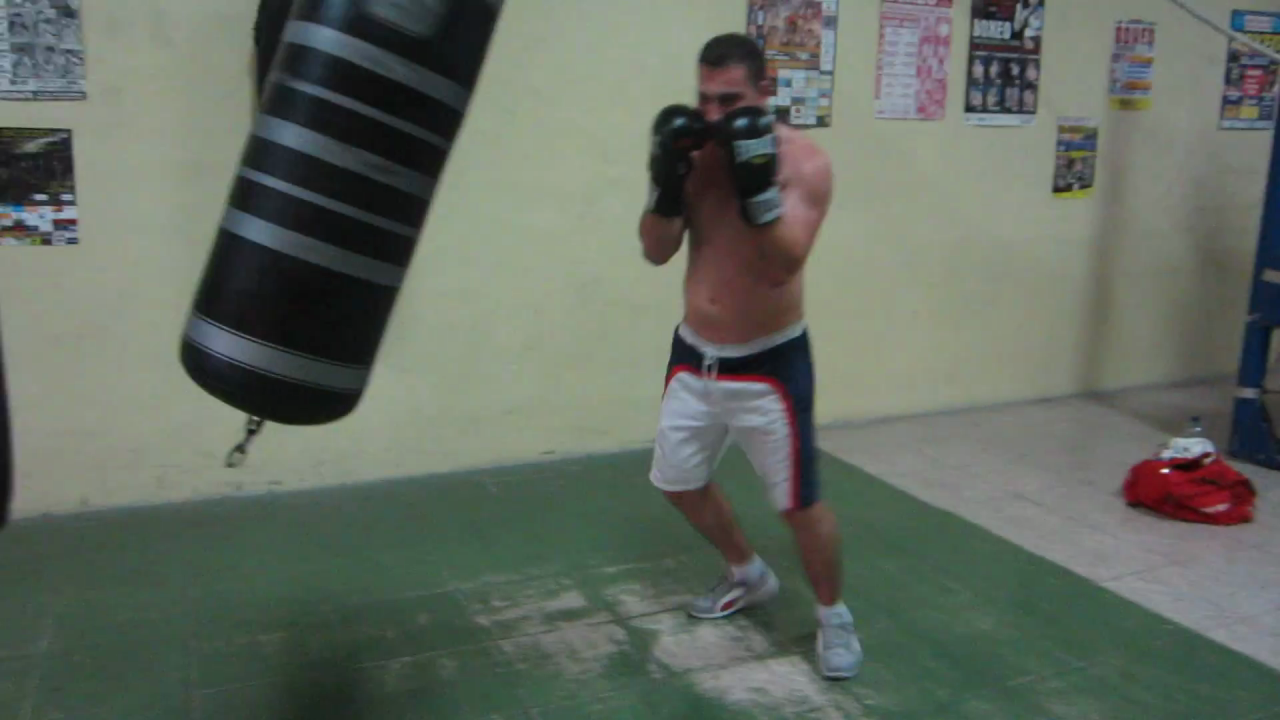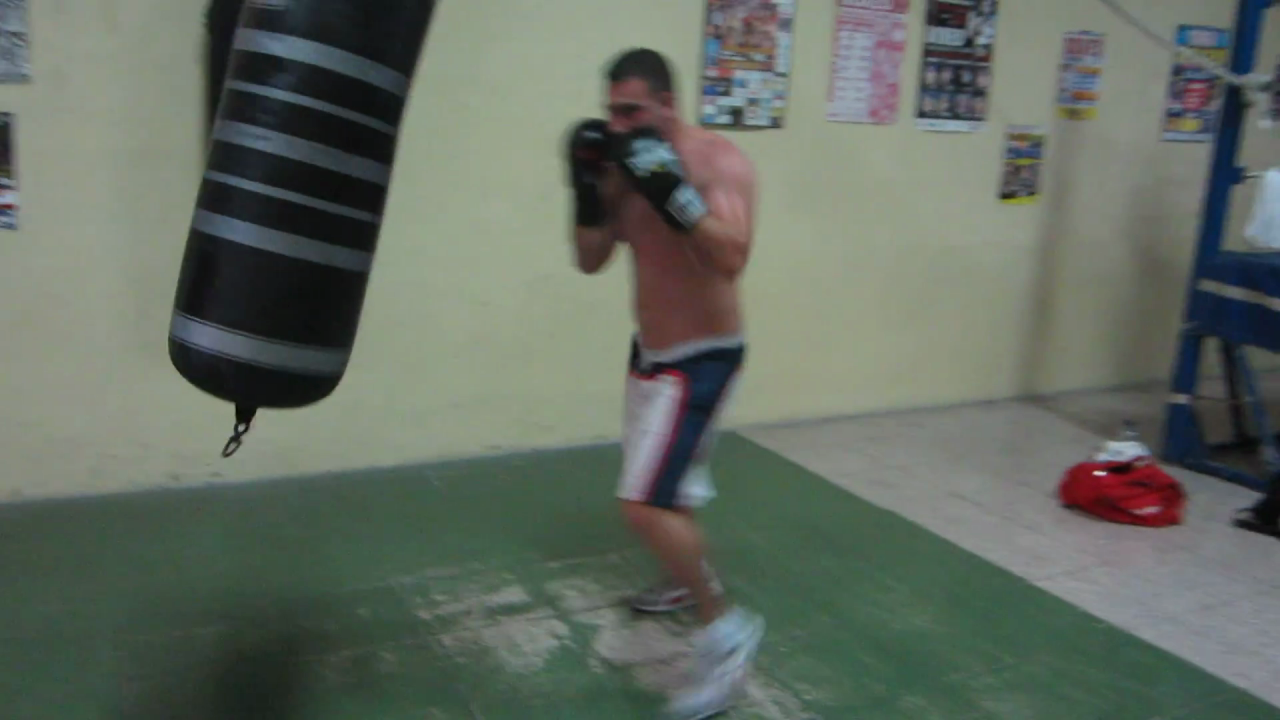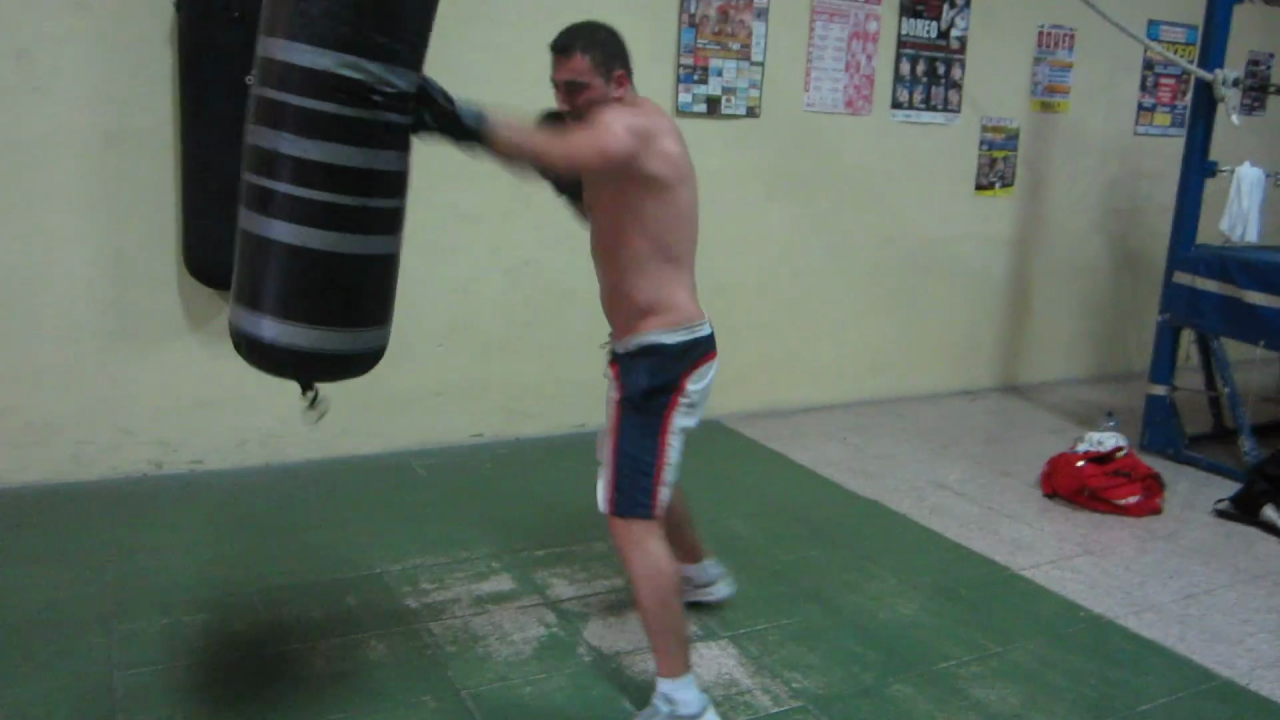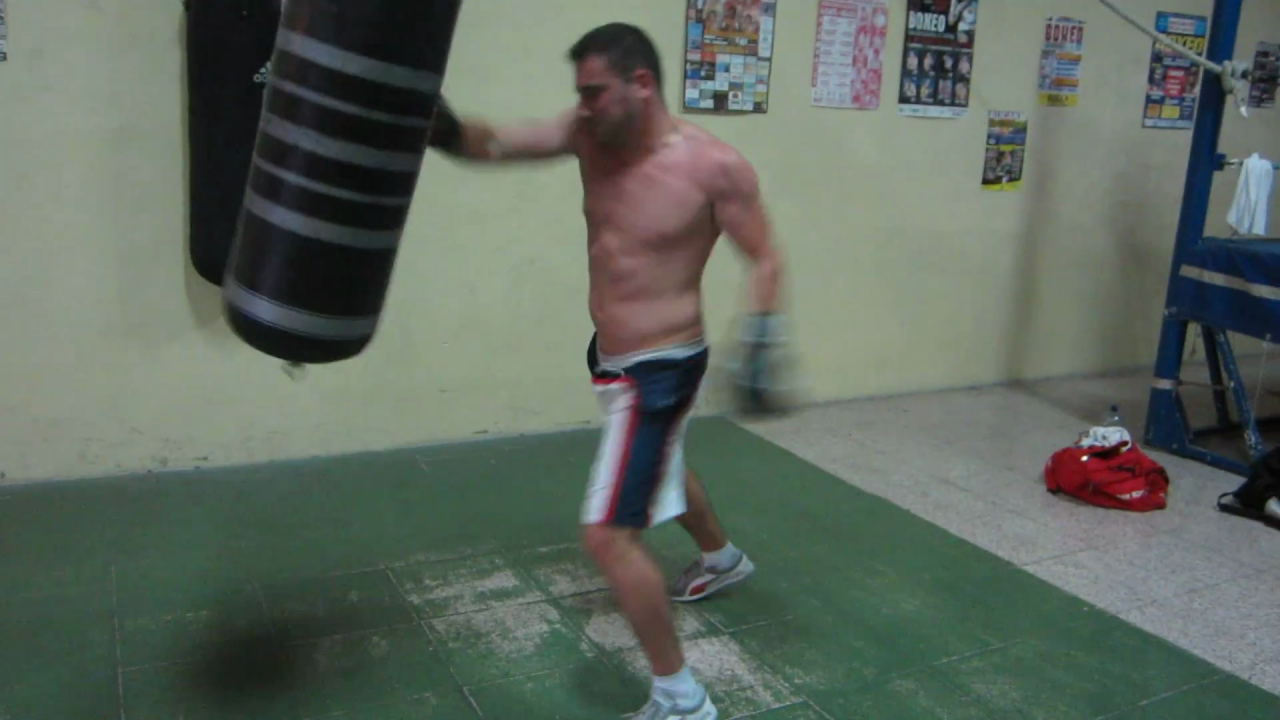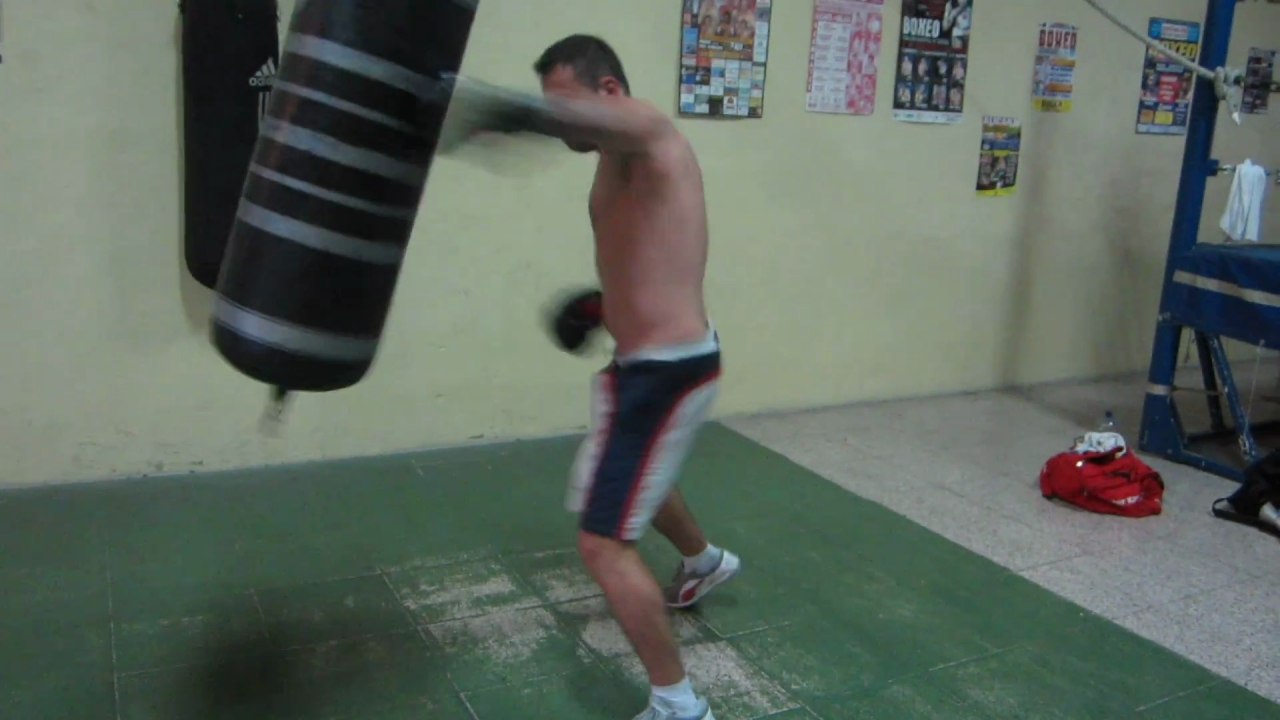
dt=0.2s
person 1, frame 1
left shoulder: (804, 162)
right shoulder: (696, 151)
left elbow: (782, 266)
right elbow: (657, 252)
left wrist: (756, 183)
right wrist: (666, 180)
left hip: (771, 359)
right hip: (696, 353)
left knee: (799, 504)
right knee: (681, 486)
left ankle: (832, 611)
right ankle: (748, 572)
person 1, frame 2
left shoulder: (720, 161)
right shoulder: (626, 172)
left elbow: (730, 258)
right elbow: (590, 259)
left wrist: (672, 189)
right wrist: (587, 189)
left hip: (701, 361)
right hip: (651, 355)
left knee: (651, 506)
right knee: (656, 489)
left ankle: (724, 631)
right ankle: (688, 581)
person 1, frame 3
left shoulder: (637, 126)
right shoulder: (605, 135)
left elbow: (558, 151)
left wrist: (459, 116)
right wrist: (565, 176)
left hip: (665, 354)
right hip: (650, 348)
left knee: (628, 521)
right knee: (643, 480)
right ankle: (702, 574)
person 1, frame 4
left shoulder: (713, 162)
right shoulder: (590, 132)
left elbow: (764, 261)
right elbow: (492, 143)
left wrist: (757, 349)
right wrist: (436, 121)
left hip: (657, 369)
right hip: (612, 354)
left knee: (608, 534)
right knee: (660, 470)
right ankle: (724, 559)
person 1, frame 5
left shoulder: (645, 132)
right shoulder: (627, 156)
left elbow: (613, 119)
left wrist: (519, 107)
right wrist: (596, 297)
left hip: (662, 372)
right hip: (648, 364)
left knee: (600, 543)
right knee: (637, 489)
right ankle: (706, 561)
